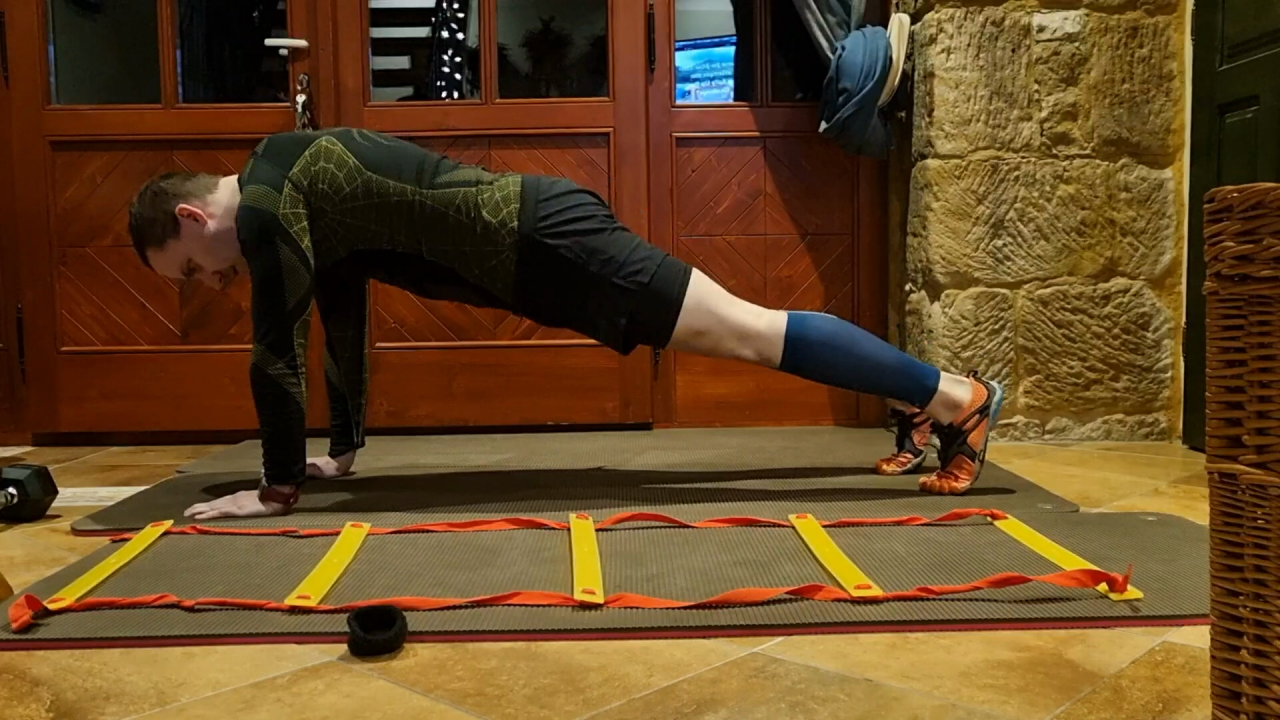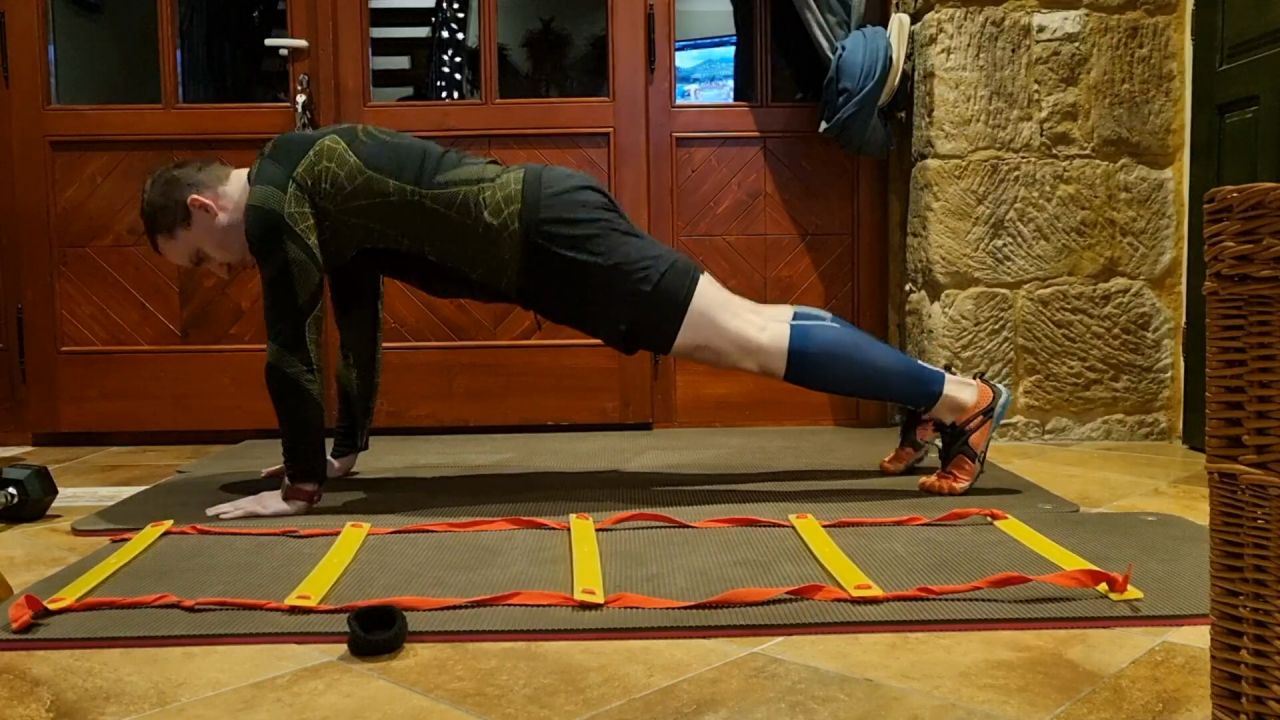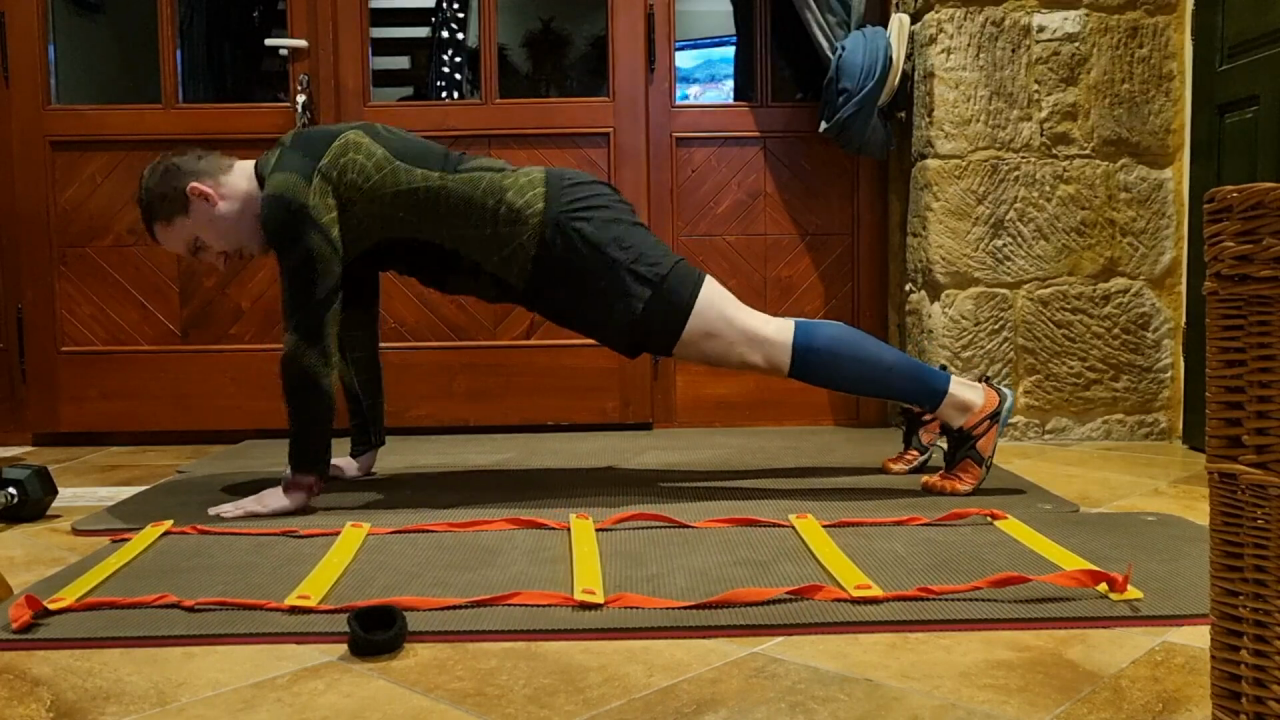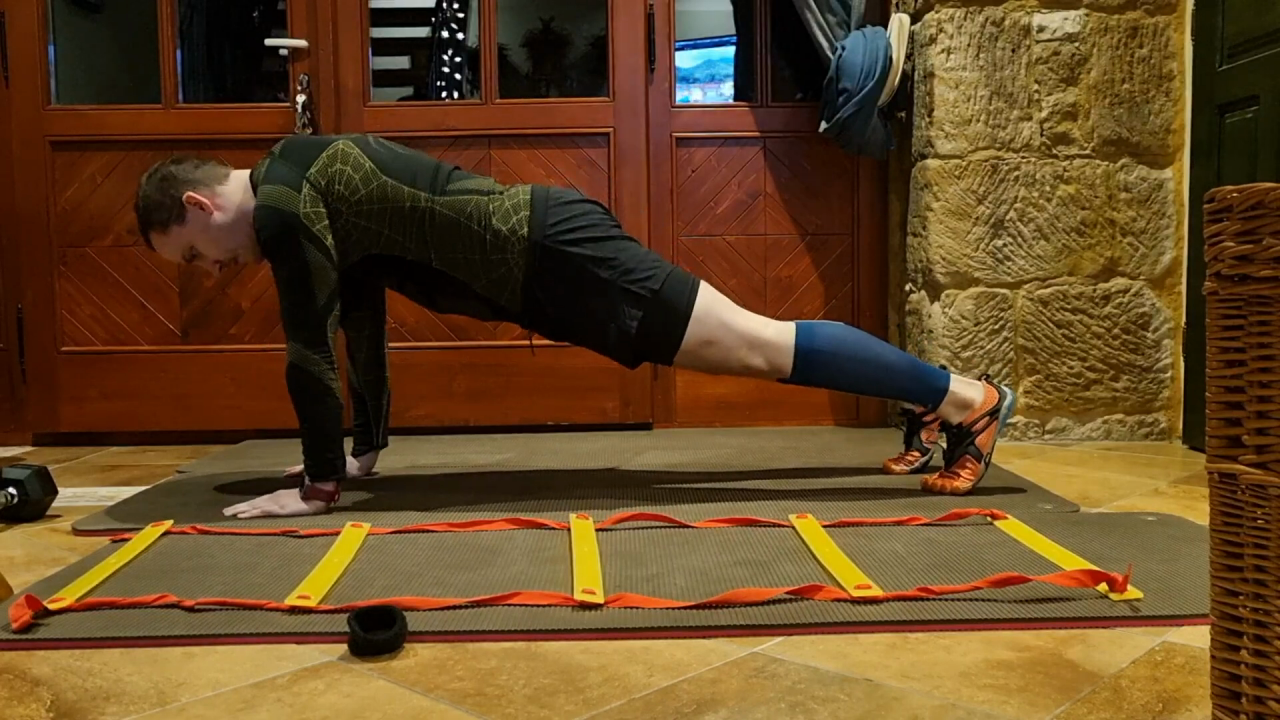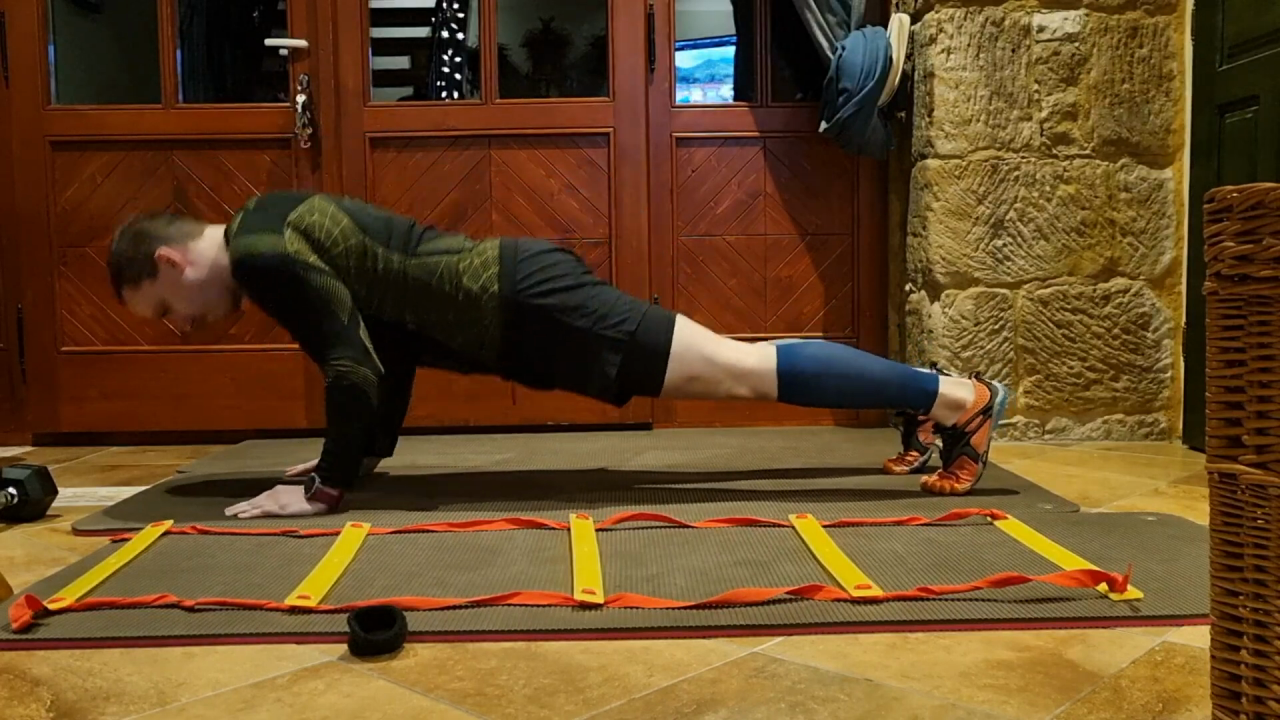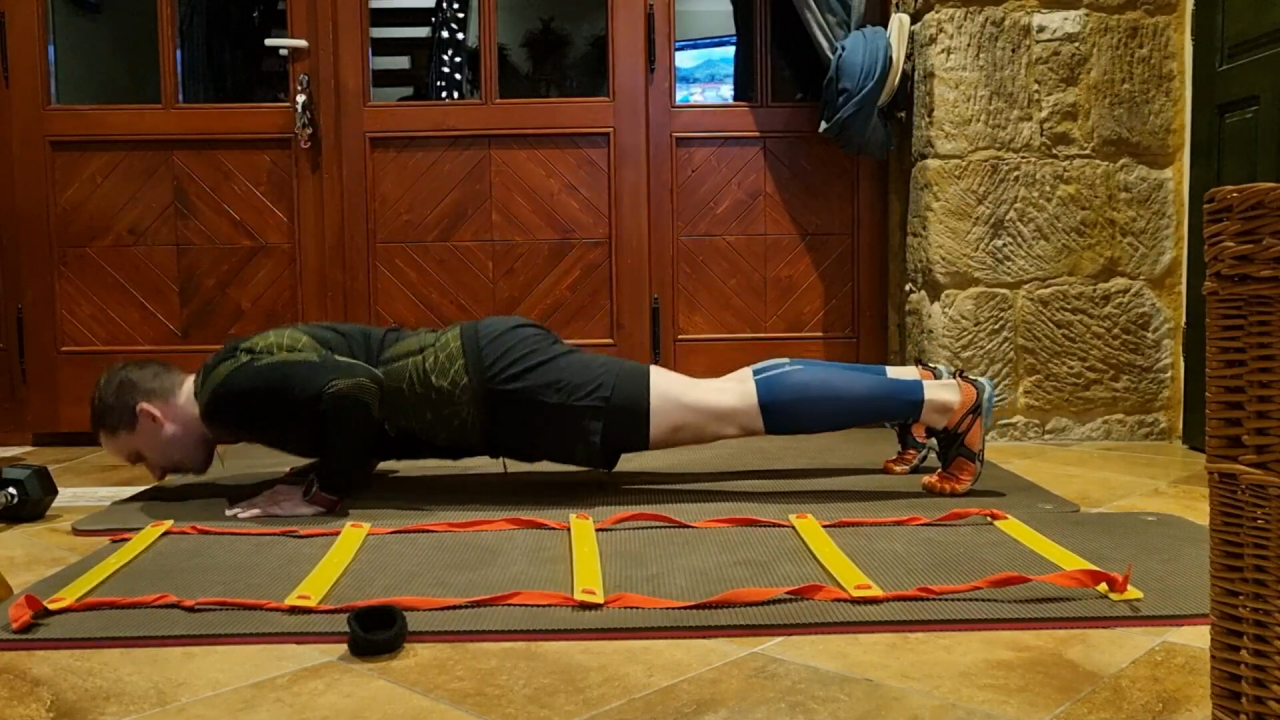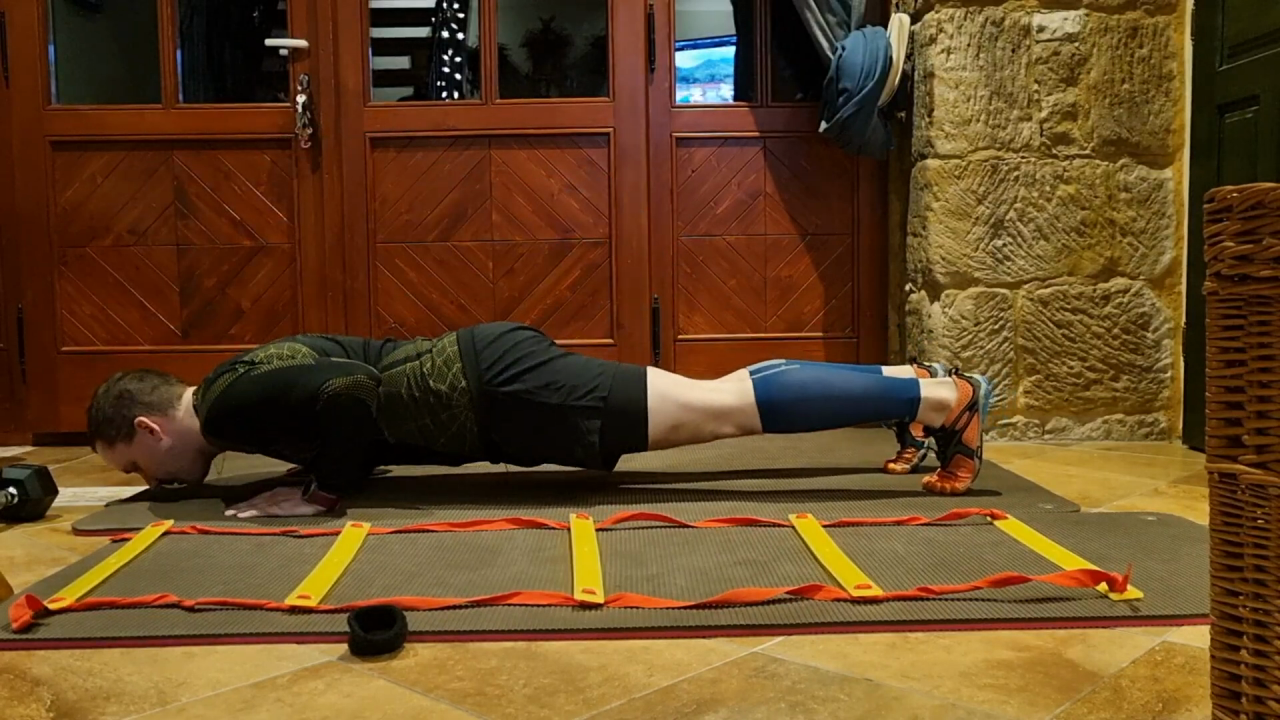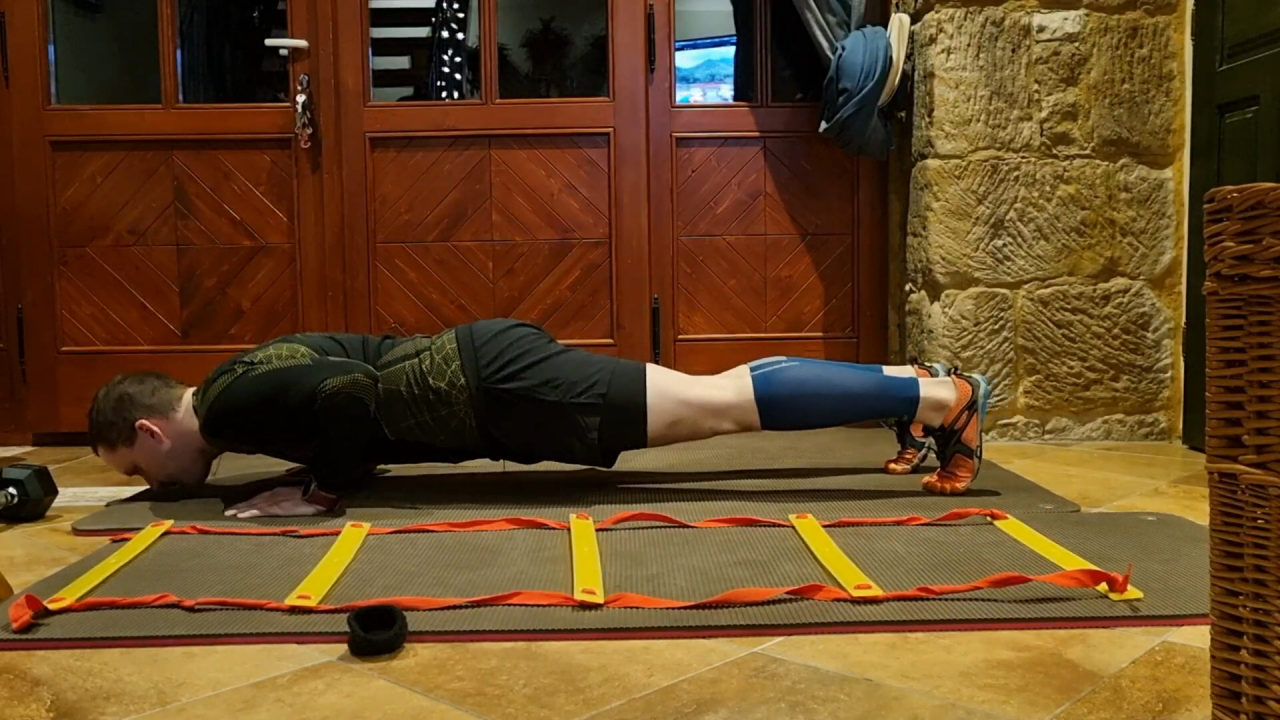
dt=0.5s
person 1, frame 1
left shoulder: (267, 211)
right shoulder: (292, 184)
left elbow: (276, 360)
right elbow: (342, 329)
left wrist: (278, 485)
right wrist: (338, 454)
left hip: (539, 242)
right hip: (537, 227)
left knee: (752, 332)
right knee: (747, 332)
left ankle: (957, 399)
right ankle: (917, 399)
person 1, frame 2
left shoulder: (271, 206)
right shoulder: (307, 178)
left elbow: (291, 352)
right elbow: (356, 314)
left wrist: (298, 486)
right wrist: (343, 448)
left hip: (543, 237)
right hip: (543, 210)
left knee: (747, 342)
right knee: (744, 324)
left ankle: (960, 399)
right ankle: (918, 396)
person 1, frame 3
left shoulder: (288, 194)
right shoulder: (320, 180)
left elbow: (308, 343)
right elbow: (354, 322)
left wrist: (303, 480)
right wrist: (362, 449)
left hip: (561, 235)
right hip: (550, 238)
left knee: (758, 343)
right knee: (752, 343)
left ankle: (967, 403)
right ankle: (931, 403)
person 1, frame 4
left shoulder: (280, 204)
right shoulder: (309, 183)
left elbow: (309, 350)
right elbow: (360, 319)
left wrist: (318, 481)
right wrist: (364, 448)
left hip: (548, 252)
right hip: (542, 244)
left knee: (759, 344)
right knee: (753, 347)
left ankle: (966, 399)
right ankle: (929, 403)
person 1, frame 5
left shoulder: (258, 256)
right shoulder: (277, 229)
left elbow: (354, 365)
right elbow: (388, 330)
left wrist: (326, 484)
right wrist: (364, 450)
left hip: (521, 304)
right hip: (515, 290)
left knee: (741, 372)
right knee: (738, 368)
left ankle: (957, 398)
right ankle: (925, 399)
person 1, frame 6
left shoulder: (228, 387)
right shoulder: (247, 365)
left elbow: (352, 389)
left wrist: (323, 490)
right wrist: (336, 463)
left hip: (495, 385)
right hip: (486, 362)
left knee: (722, 411)
right knee: (720, 398)
left ankle: (945, 400)
right ankle: (913, 385)
person 1, frame 7
left shoulder: (230, 401)
right shoulder: (250, 382)
left elbow: (351, 389)
left wrist: (322, 488)
right wrist: (322, 461)
left hip: (496, 387)
right hip: (485, 373)
left knee: (721, 409)
right knee: (718, 403)
left ankle: (942, 395)
right ankle: (915, 386)
person 1, frame 8
left shoulder: (229, 401)
right shoulder: (247, 381)
left elbow: (350, 389)
left wrist: (323, 490)
right wrist: (322, 463)
left hip: (494, 383)
right hip: (487, 370)
left knee: (720, 406)
right knee: (717, 398)
left ankle: (941, 396)
right ankle: (913, 387)
